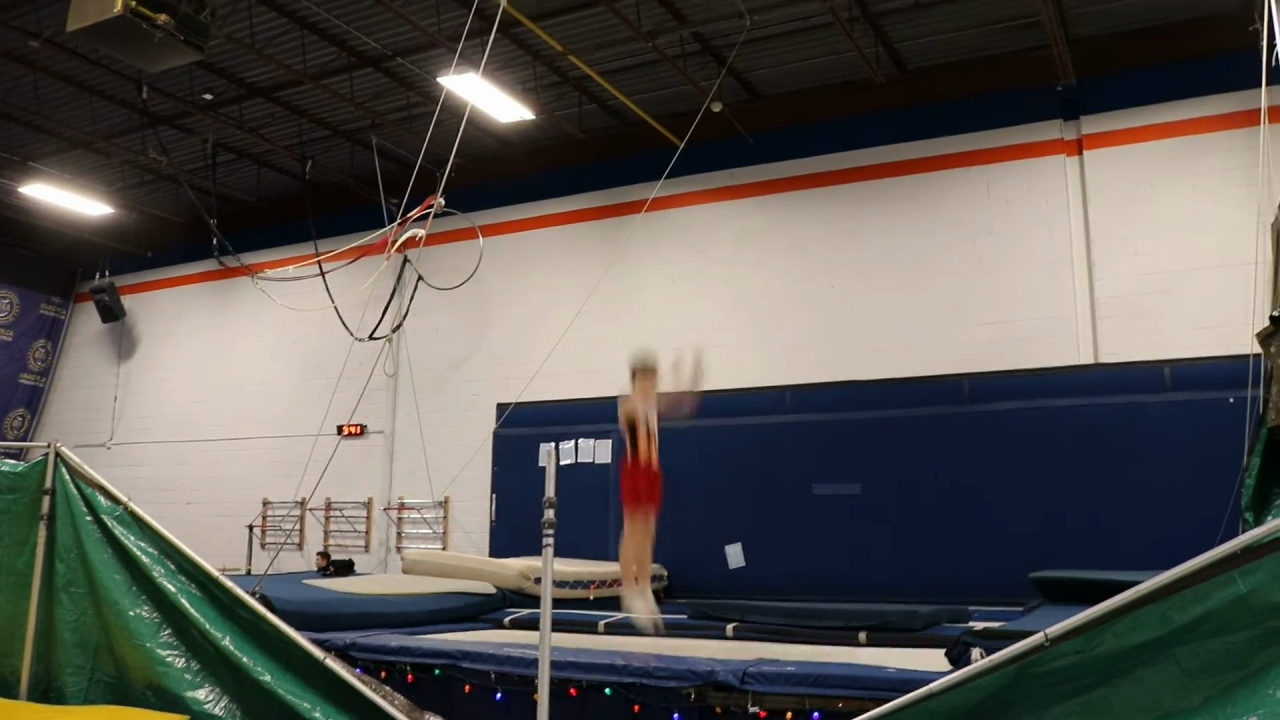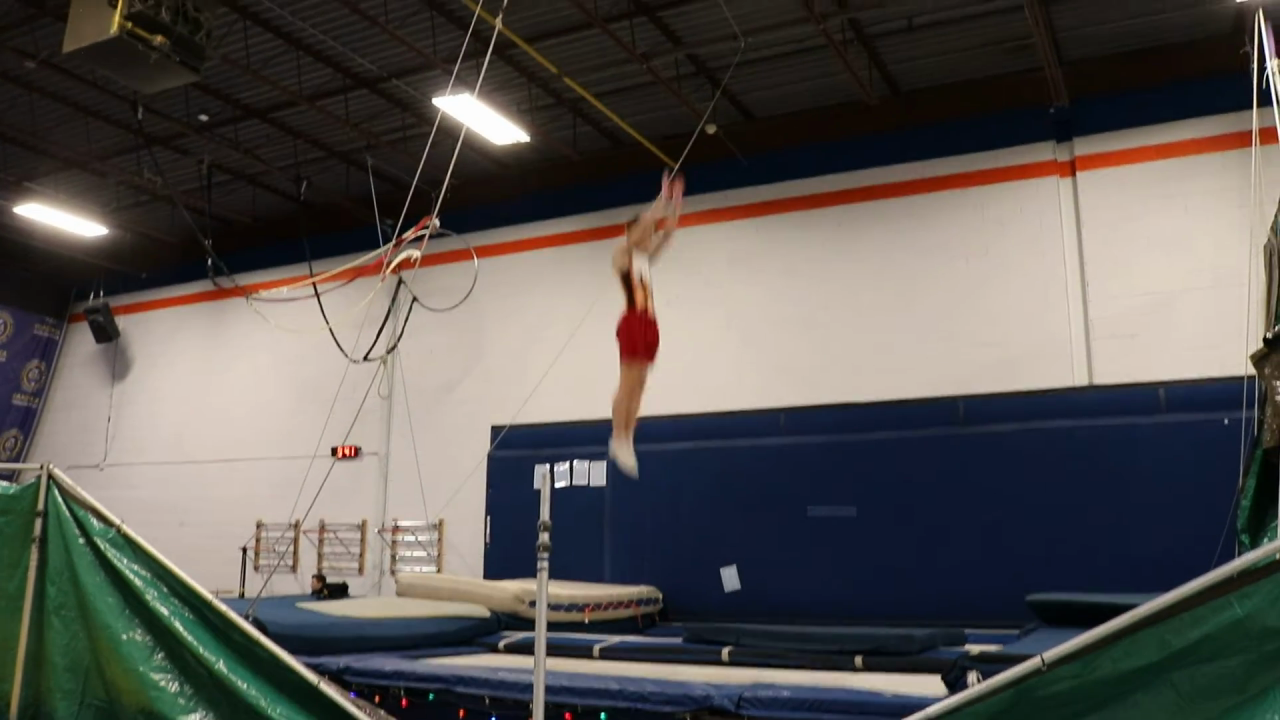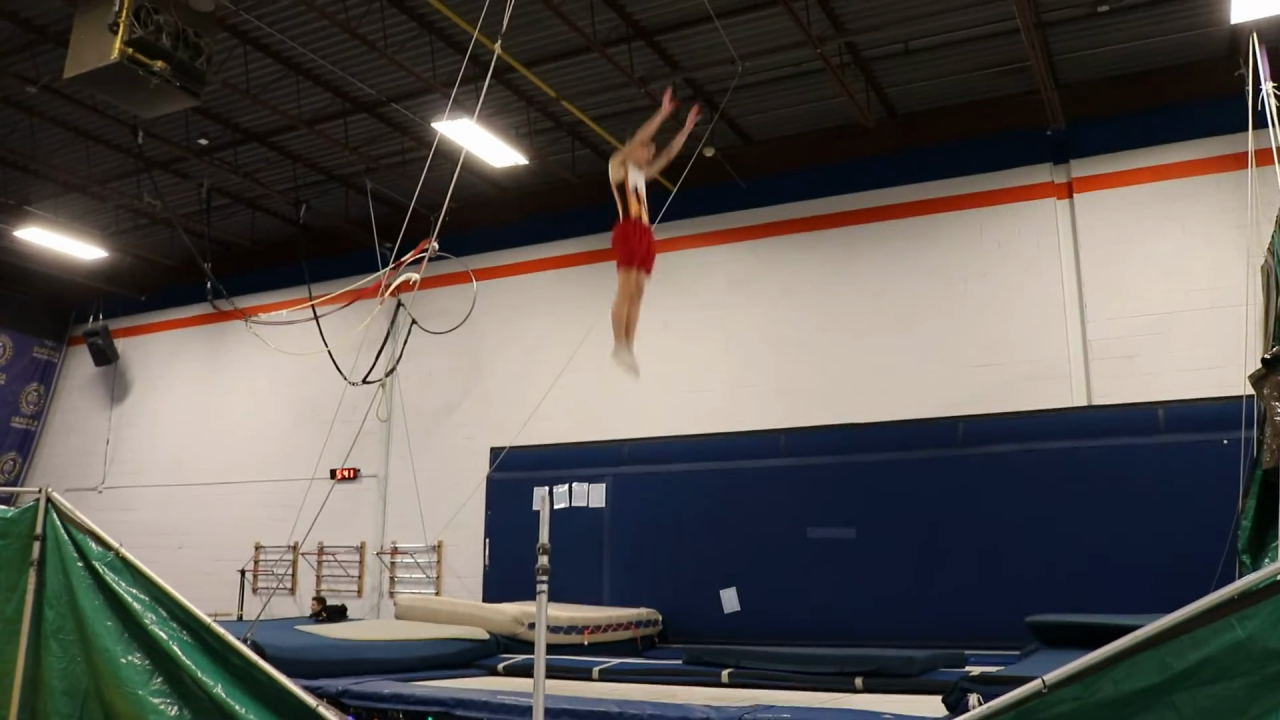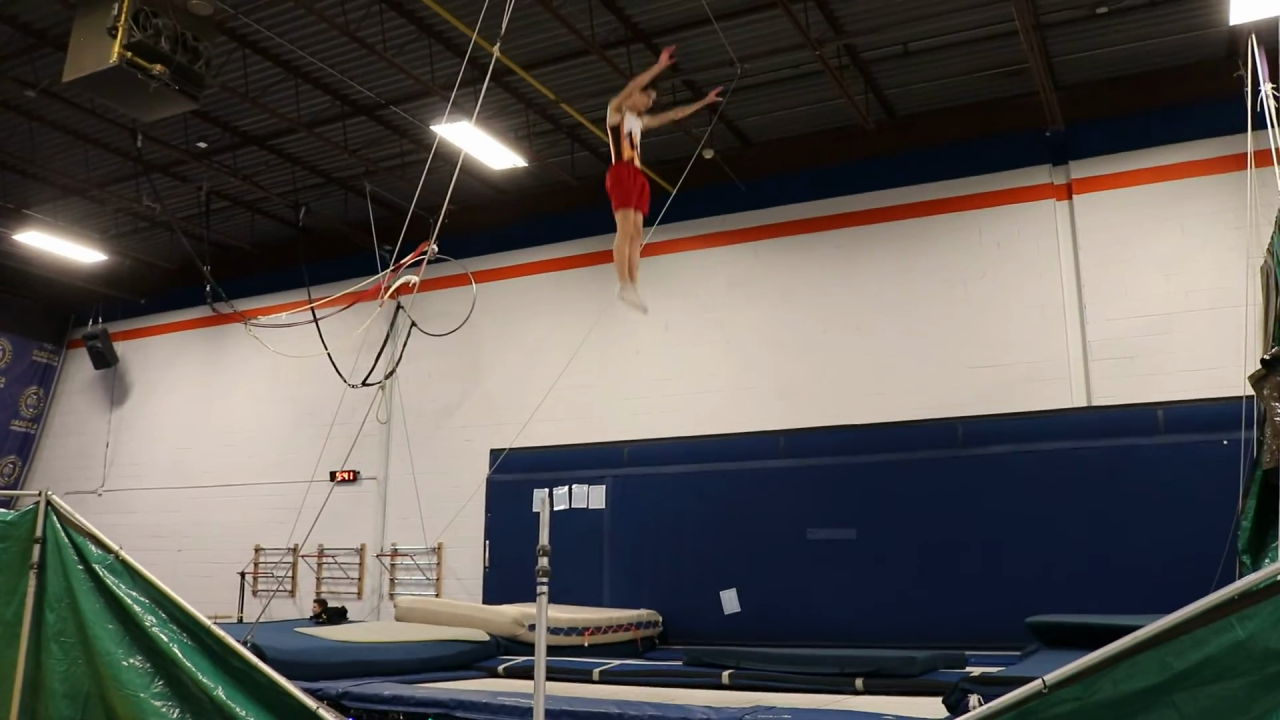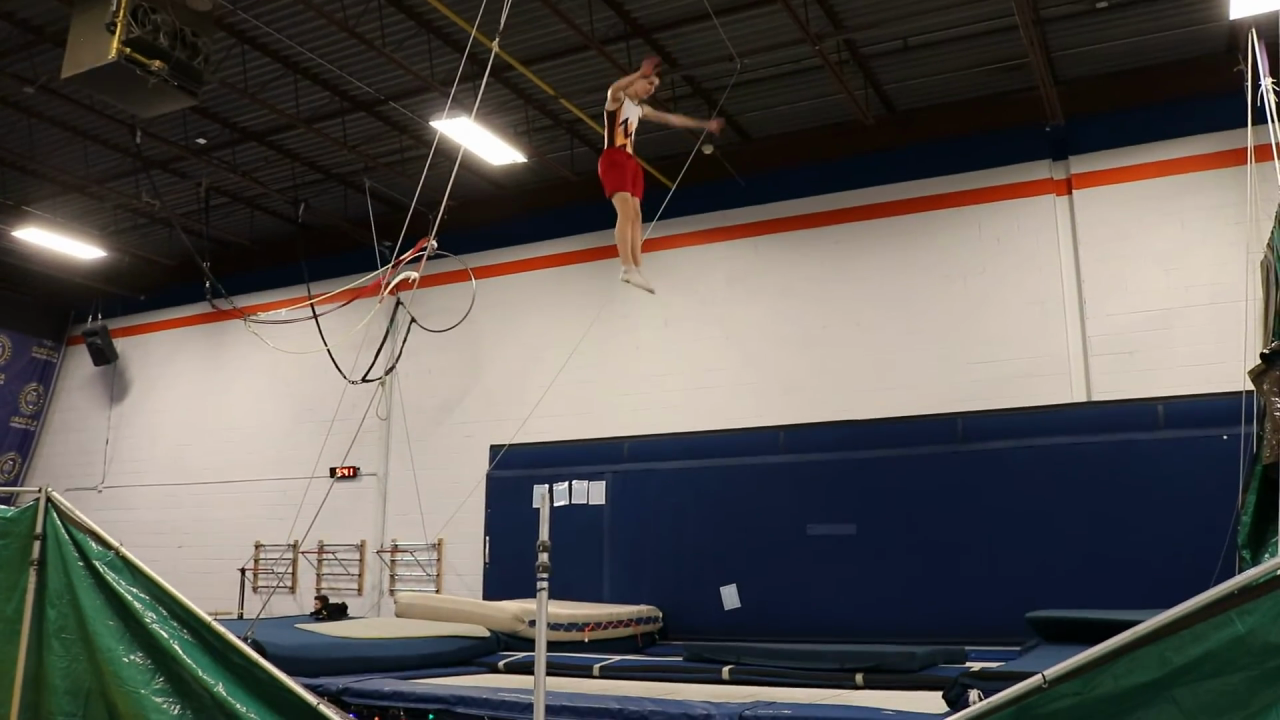
dt=0.2s
person 1, frame 1
left shoulder: (652, 402)
right shoulder: (629, 402)
left elbow: (683, 404)
left wrist: (693, 381)
left hip: (651, 472)
right hip: (636, 471)
left knee: (647, 532)
right knee: (634, 531)
left ankle: (644, 590)
right ankle: (631, 593)
person 1, frame 2
left shoulder: (645, 260)
right shoulder: (622, 255)
left elbow: (666, 234)
right elbow: (639, 231)
left wrist: (675, 203)
right wrist: (661, 202)
left hip: (649, 324)
right hip: (633, 322)
left knee: (638, 386)
right knee: (628, 383)
left ankle: (627, 440)
right ankle: (619, 439)
person 1, frame 3
left shoulder: (642, 173)
right shoulder: (618, 165)
left elbow: (669, 155)
right elbow: (639, 138)
left wrist: (687, 127)
right wrist: (663, 113)
left hip: (644, 233)
right hip: (628, 232)
left knee: (637, 292)
right knee: (626, 290)
left ankle: (628, 347)
right ankle: (620, 346)
person 1, frame 4
left shoulder: (640, 120)
right shoulder: (616, 109)
left elbow: (673, 115)
right elbow: (631, 87)
left wrist: (703, 102)
right wrist: (659, 66)
left hip: (638, 176)
right hip: (622, 174)
left knee: (636, 234)
right knee: (625, 230)
left ankle: (632, 287)
right ankle: (625, 285)
person 1, frame 5
left shoulder: (640, 109)
right shoulder: (616, 97)
left elbow: (671, 119)
right elbow: (617, 85)
left wrist: (704, 124)
right wrist: (640, 73)
left hip: (630, 161)
right hip: (614, 159)
left knee: (635, 215)
right knee: (626, 213)
left ankle: (637, 270)
right ankle: (628, 268)
